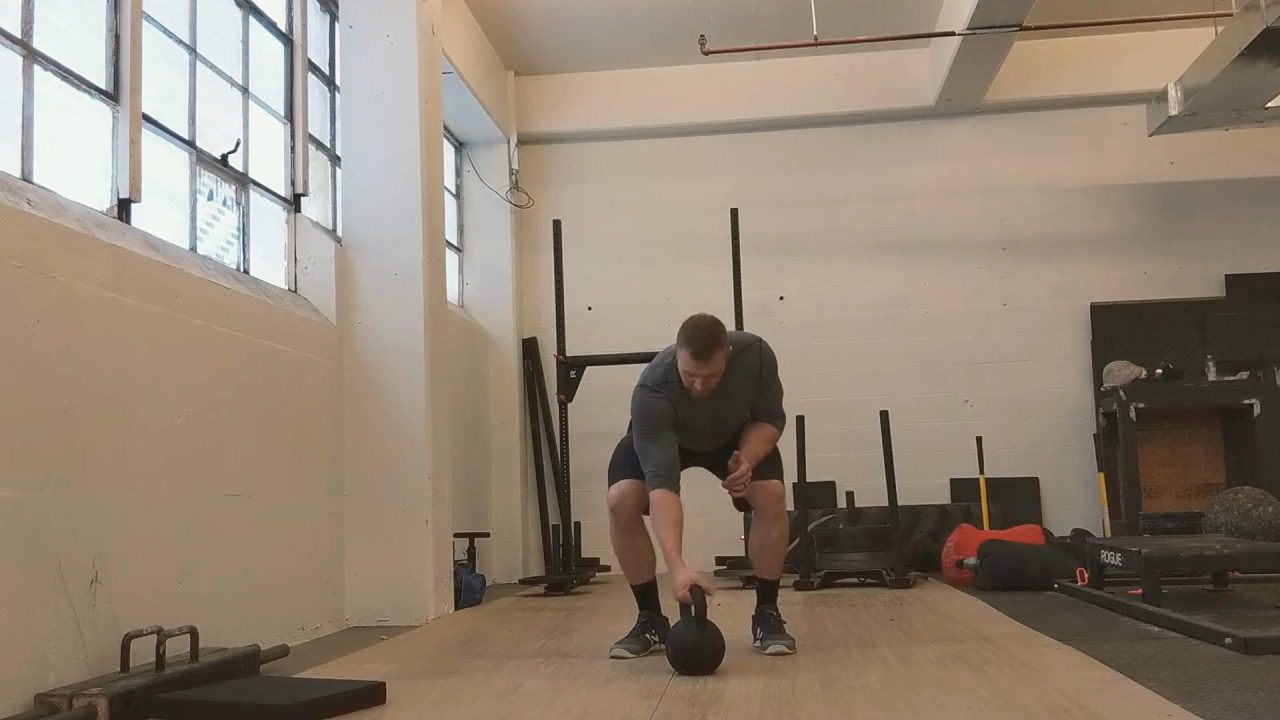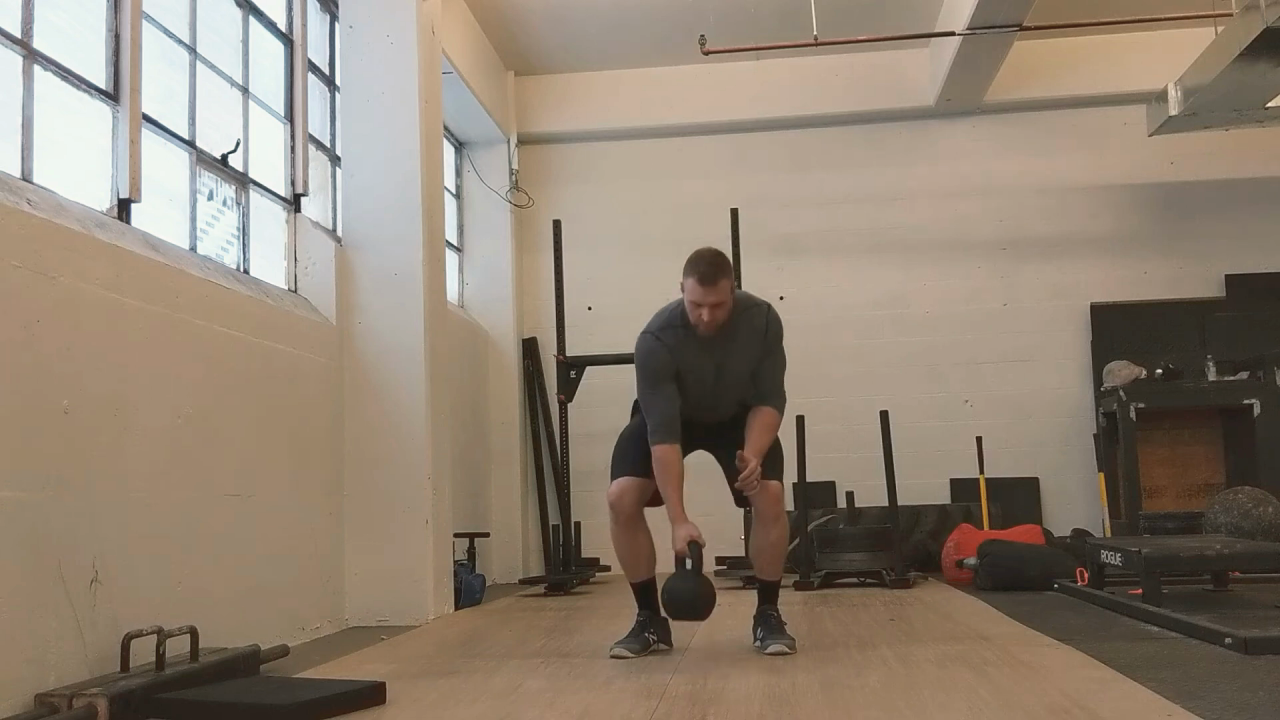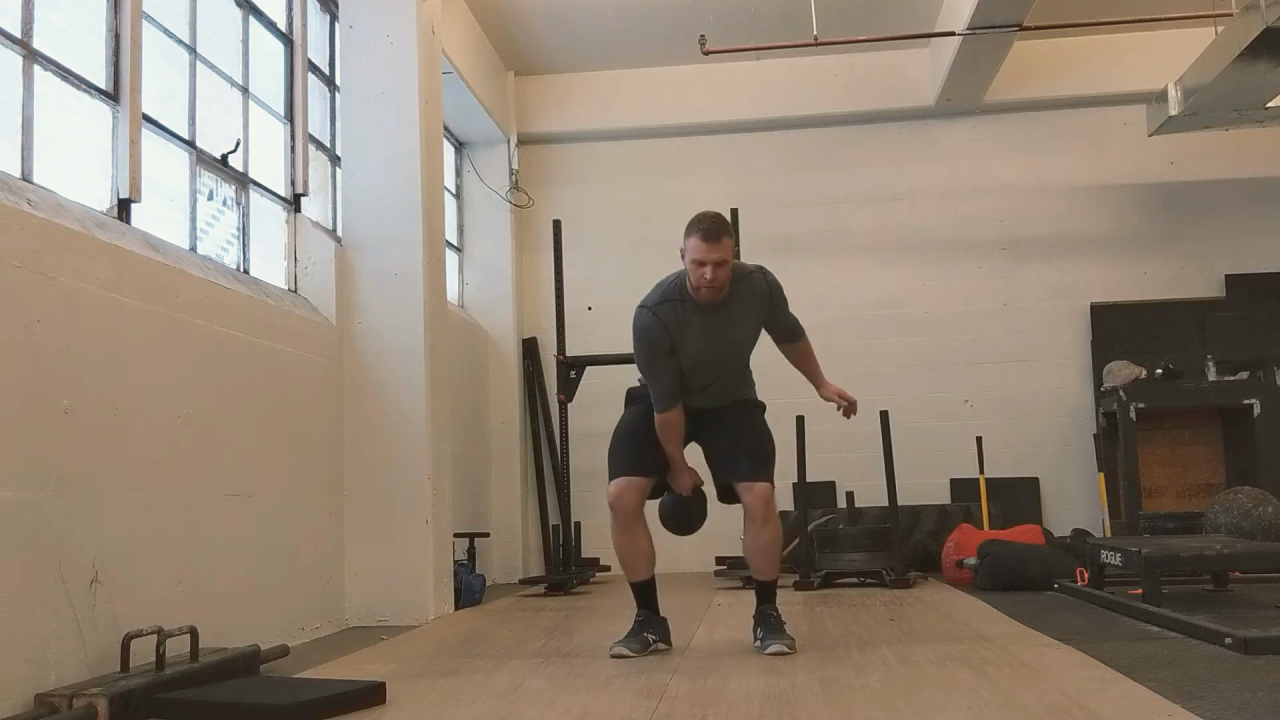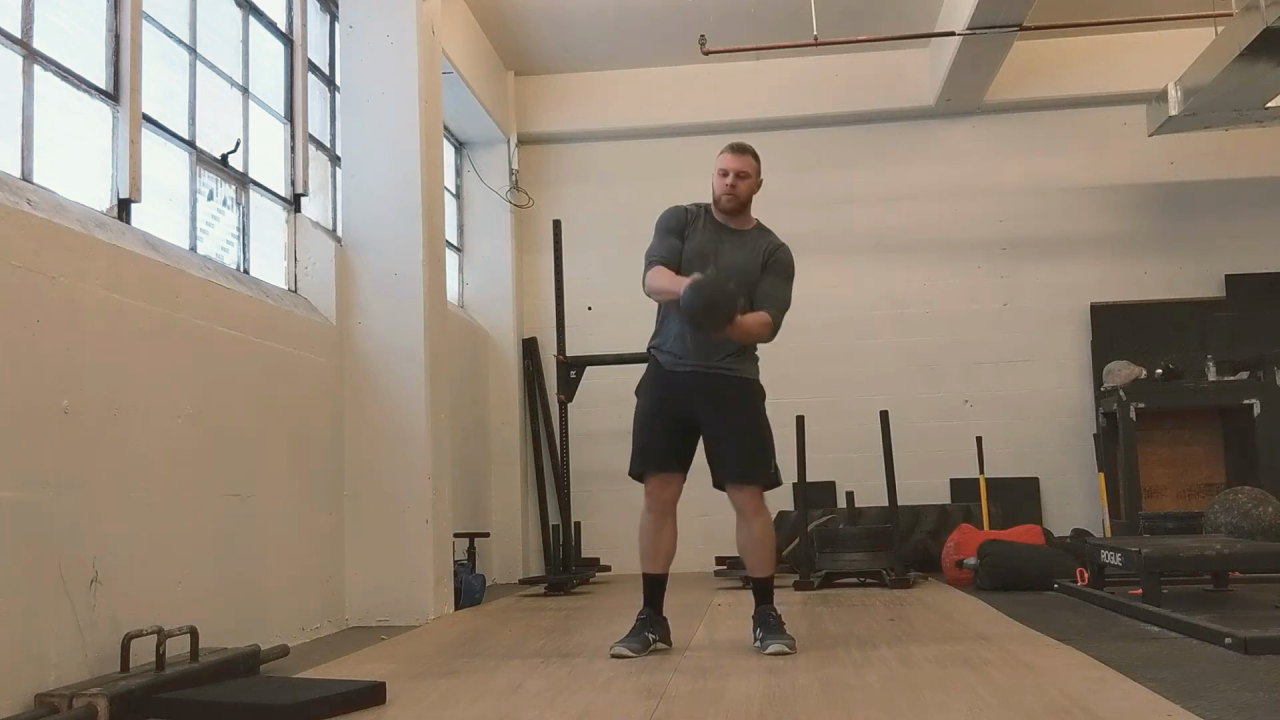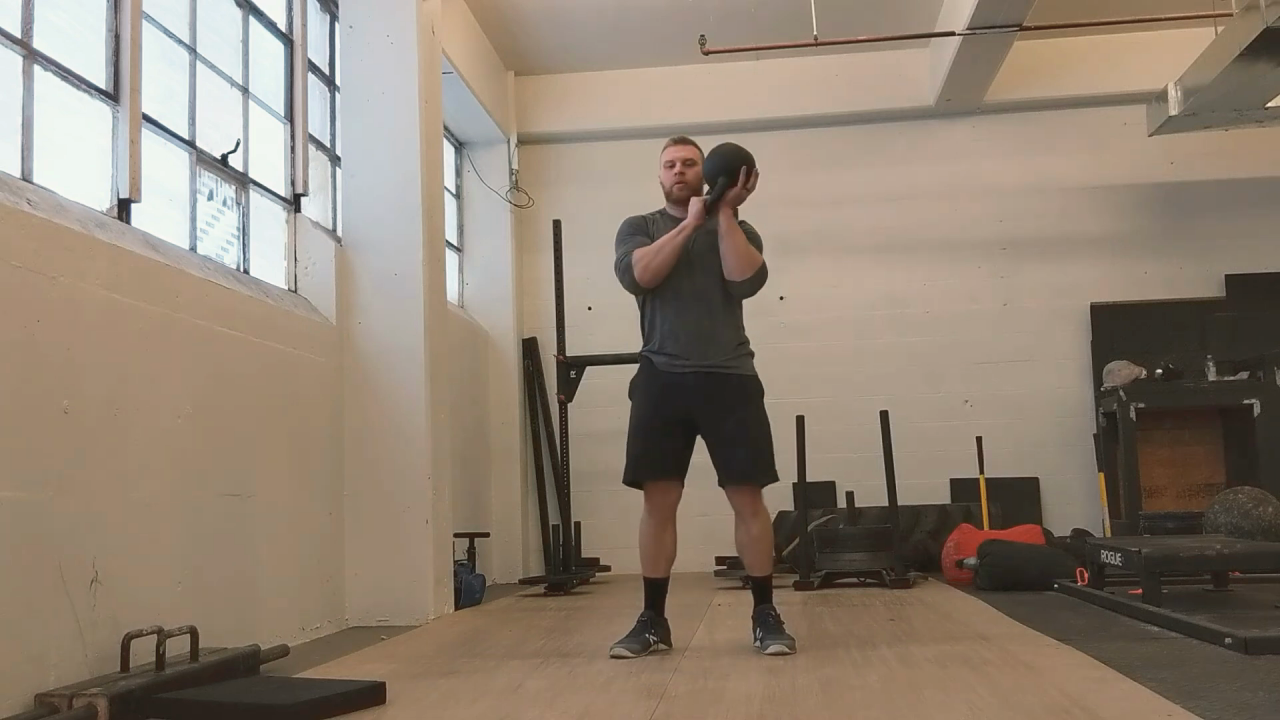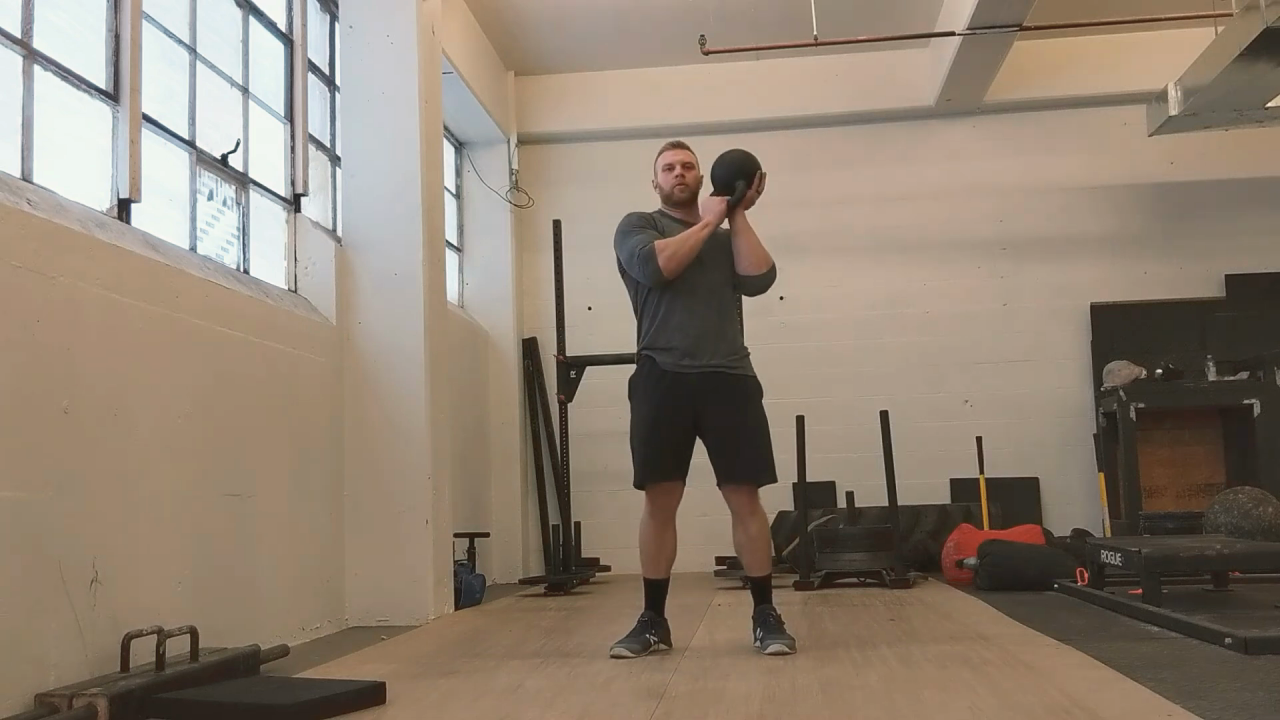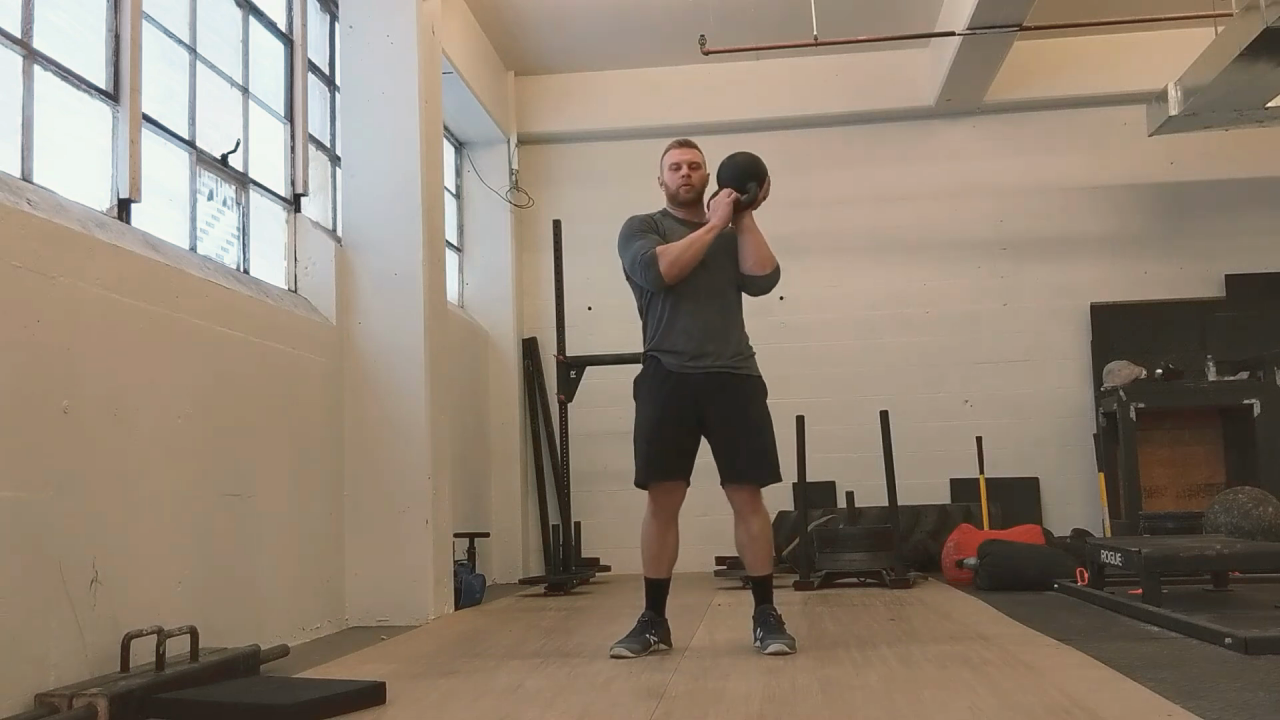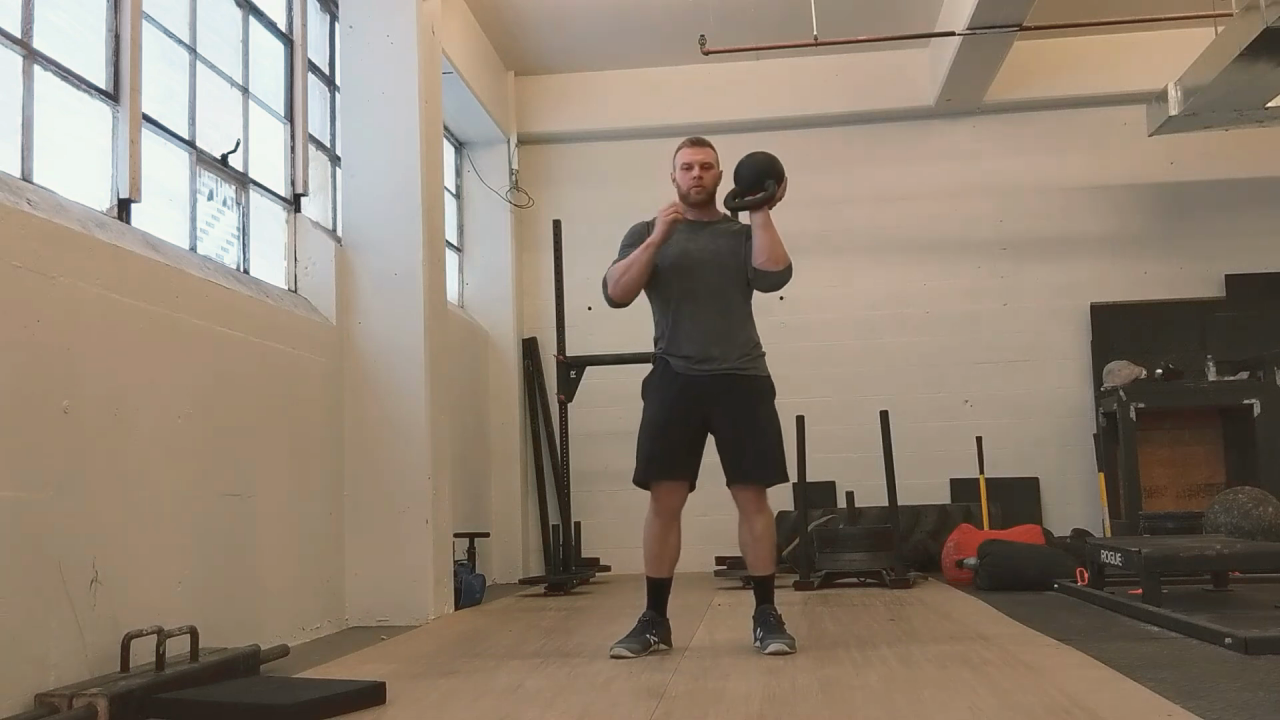
dt=0.5s
person 1, frame 1
left shoulder: (756, 355)
right shoulder: (652, 391)
left elbow: (771, 419)
right elbow: (662, 484)
left wrist: (747, 459)
right wrist: (677, 567)
left hip: (735, 434)
right hip: (664, 439)
left knee: (770, 494)
right knee: (621, 501)
left ankle: (767, 615)
right ankle: (650, 620)
person 1, frame 2
left shoulder: (762, 319)
right shoulder: (656, 339)
left elbow: (770, 399)
right elbow: (663, 433)
left wrist: (753, 454)
right wrist: (679, 520)
left hip: (737, 416)
right hip: (665, 413)
left knee: (769, 495)
right knee: (622, 497)
left ankle: (768, 616)
right ankle: (650, 620)
person 1, frame 3
left shoulder: (761, 287)
right shoulder: (656, 313)
left elbow: (790, 335)
right elbow: (665, 401)
left wrist: (822, 386)
right wrist: (677, 464)
left hip: (732, 402)
right hip: (660, 404)
left knee: (759, 497)
right knee: (622, 498)
left ankle: (767, 617)
right ankle: (648, 621)
person 1, frame 4
left shoulder: (773, 251)
right shoulder: (679, 220)
left elbow: (769, 322)
right elbow: (652, 277)
left wrist: (732, 324)
right wrist: (682, 284)
left hip: (732, 381)
right hip: (669, 374)
left knee: (749, 498)
right knee: (658, 495)
left ankle: (766, 616)
right ankle: (652, 619)
person 1, frame 5
left shoulder: (738, 231)
right shoulder: (638, 227)
left elbow: (747, 281)
right elbow: (636, 275)
left wrist: (726, 213)
right wrist: (689, 222)
left hip: (728, 377)
right hip: (662, 379)
left knee: (747, 497)
right knee: (658, 499)
left ankle: (765, 615)
right ankle: (653, 620)
person 1, frame 6
left shoulder: (728, 237)
right shoulder: (637, 225)
left elbow: (758, 280)
right elbow: (656, 265)
left wrist: (737, 216)
right wrist: (707, 222)
left hip: (728, 378)
right hip: (662, 379)
left knee: (745, 498)
right knee: (659, 500)
left ankle: (765, 614)
right ankle: (654, 620)
person 1, frame 7
left shoulder: (733, 234)
right shoulder: (641, 227)
left elbow: (762, 280)
right elbow: (659, 270)
left wrist: (745, 215)
right wrist: (713, 225)
left hip: (734, 378)
right hip: (667, 379)
left knee: (748, 496)
right knee: (661, 498)
left ankle: (765, 614)
right ankle: (654, 620)
person 1, frame 8
left shoulder: (743, 234)
right shoulder: (645, 233)
left elbow: (774, 276)
right elbow: (616, 292)
left wrist: (762, 212)
right wrist: (658, 237)
left hip: (741, 380)
right hip: (675, 381)
left knee: (753, 497)
right knee: (663, 499)
left ankle: (766, 614)
right ankle: (655, 619)
